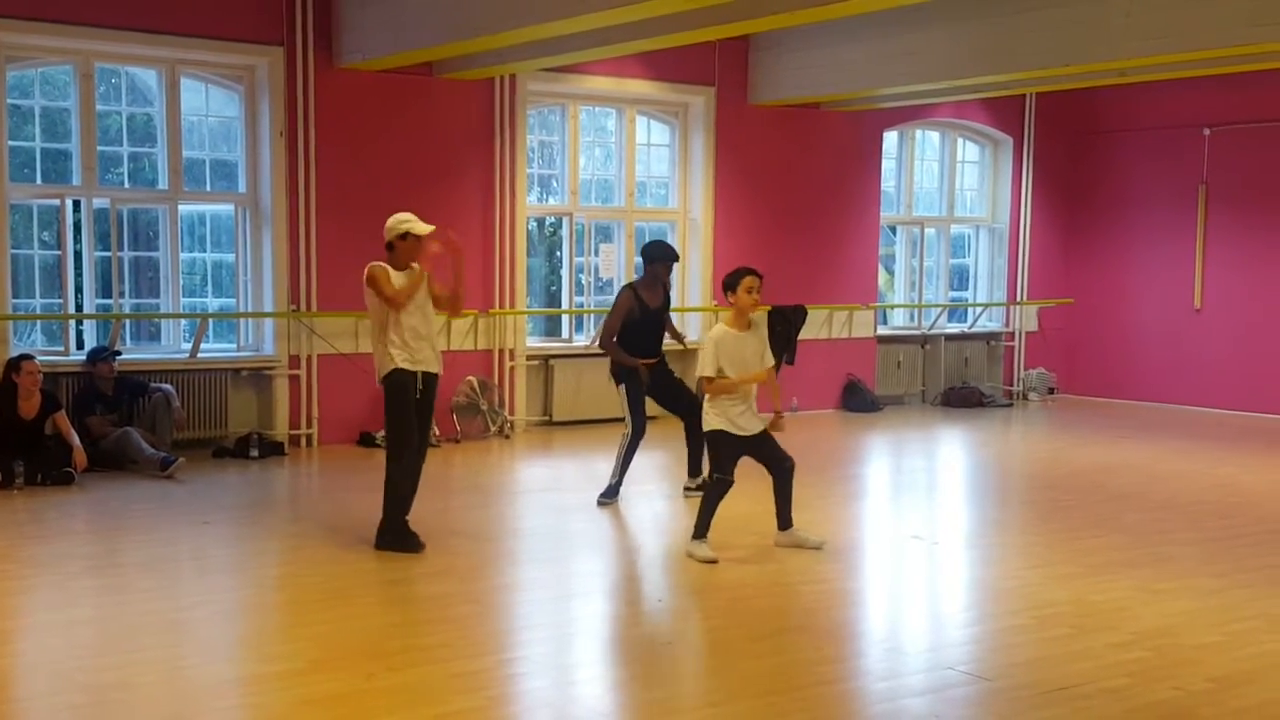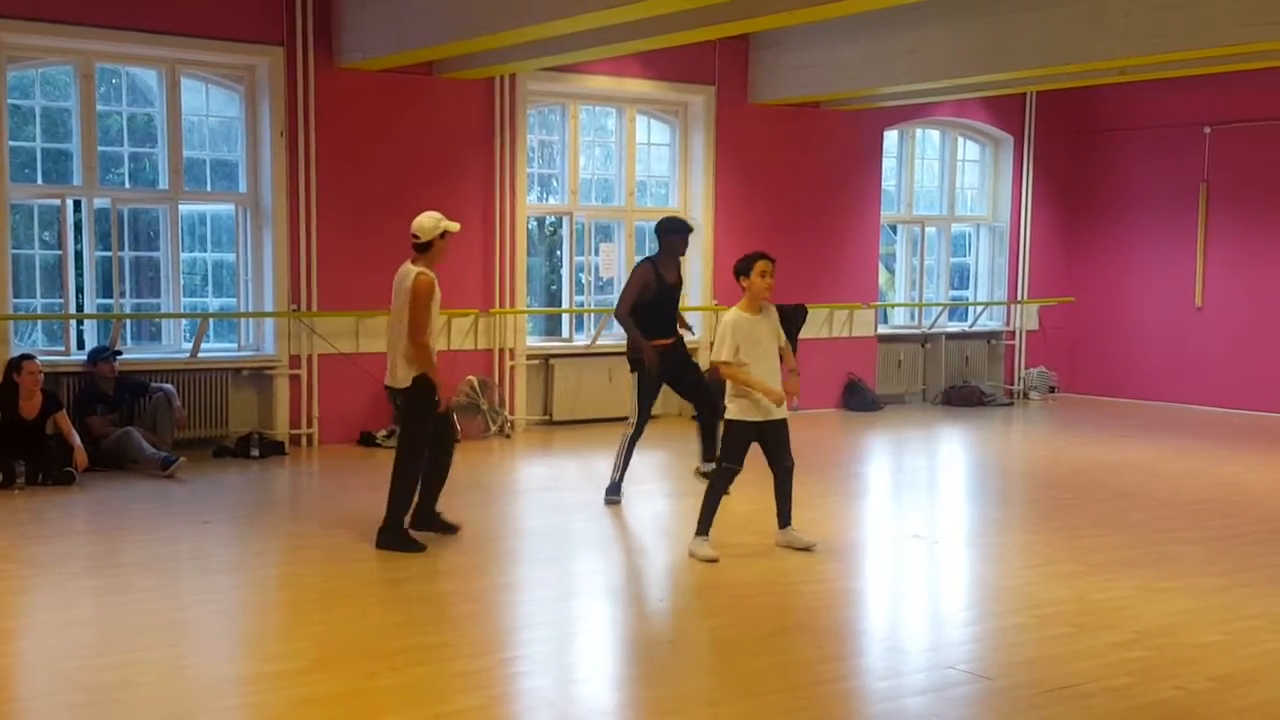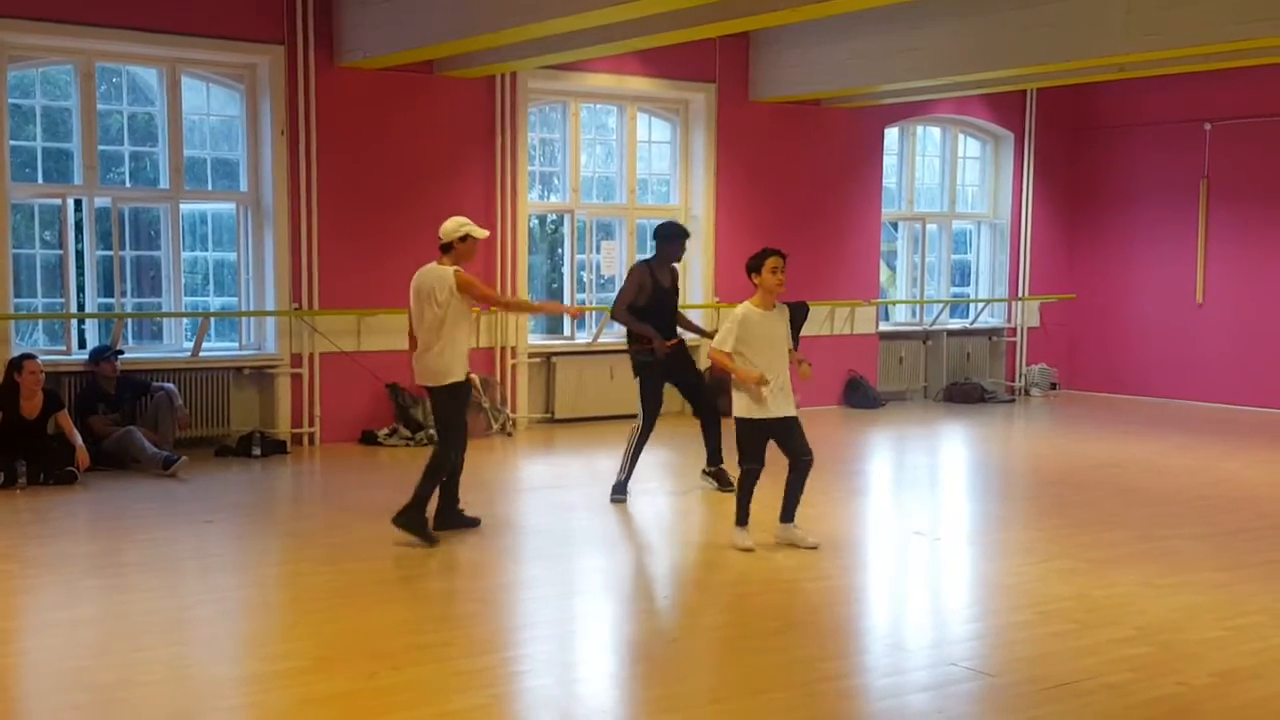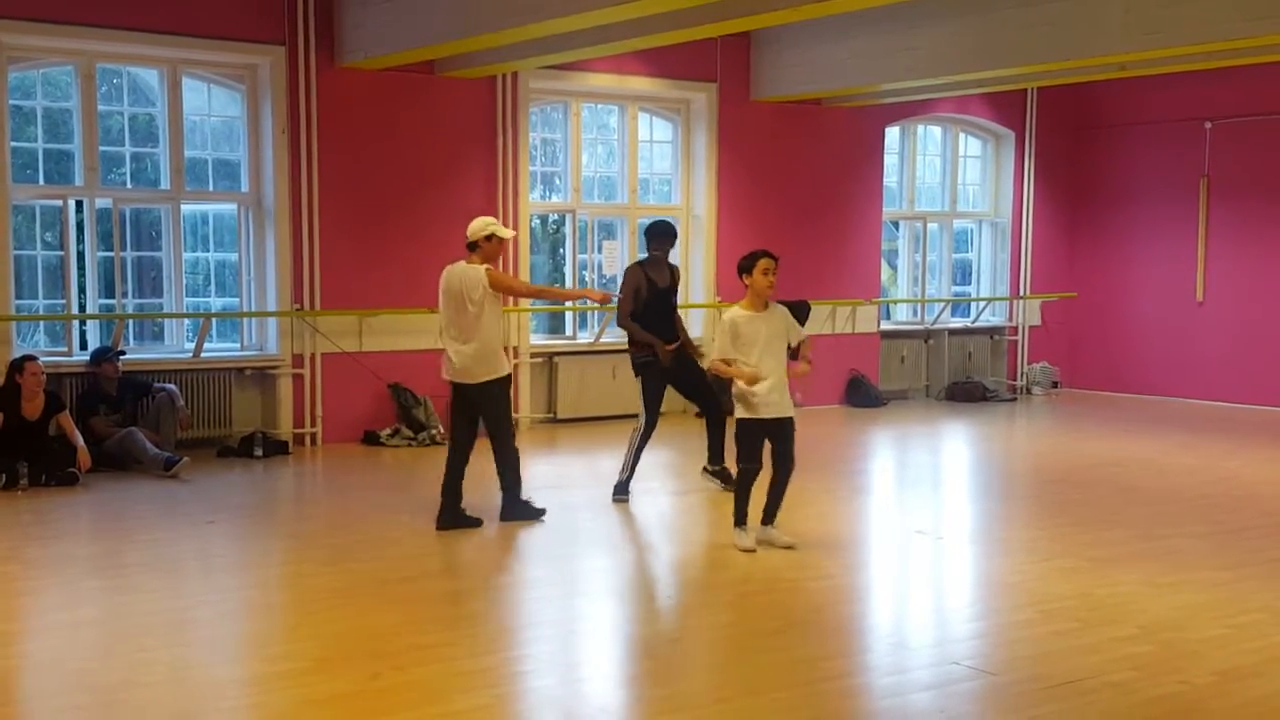
dt=0.4s
person 1, frame 1
left shoulder: (420, 273)
right shoulder: (378, 272)
left elbow: (454, 307)
right elbow: (397, 300)
left wrist: (457, 265)
right wrist: (427, 268)
left hip: (426, 369)
right hip: (397, 369)
left knee: (416, 449)
right knee: (403, 450)
left ankle: (397, 520)
right ankle: (390, 530)
person 1, frame 2
left shoulder: (409, 270)
right shoulder: (424, 280)
left elbow: (406, 326)
right elbow: (420, 338)
right wrist: (440, 384)
left hip: (418, 372)
right hip: (417, 374)
left knee: (443, 442)
right knee: (413, 452)
left ankle: (425, 512)
right ankle: (391, 529)
person 1, frame 3
left shoulder: (421, 276)
right shoulder: (457, 277)
left elbow: (414, 329)
right elbow: (507, 303)
left wrist: (420, 363)
right wrist: (557, 308)
left hip: (429, 371)
right hip: (451, 373)
left knee: (451, 442)
right knee: (452, 445)
left ankle: (448, 510)
right ankle: (413, 511)
person 1, frame 4
left shoulder: (449, 274)
right shoulder: (488, 276)
right elbow: (539, 292)
right wrist: (587, 294)
left hip: (458, 369)
right hip: (489, 370)
left knee: (461, 440)
right knee: (503, 438)
left ankle: (450, 510)
right ankle: (513, 502)
person 2, frame 1
left shoulder: (759, 331)
right shoulder: (716, 337)
left elbow: (769, 373)
right elbow: (709, 386)
left wrist: (777, 411)
right wrist: (748, 380)
left hip: (750, 421)
right hip: (721, 423)
left knee: (784, 466)
right knee: (721, 480)
left ankle: (786, 530)
right ankle: (697, 540)
person 2, frame 2
left shoulder: (771, 314)
right shoulder: (732, 321)
left elbow: (784, 348)
right elbow: (724, 368)
left wrist: (792, 374)
right wrist: (764, 388)
left hip: (774, 409)
right hip: (742, 409)
left knee: (784, 466)
right knee: (726, 471)
left ankle: (784, 529)
right ankle: (700, 538)
person 2, frame 3
left shoulder: (783, 313)
right shoulder: (742, 315)
right elbow: (715, 353)
left wrist: (802, 363)
right wrist: (744, 374)
left hip: (783, 405)
right hip: (750, 406)
left knee: (803, 459)
right knee: (752, 467)
left ankle: (787, 525)
right ankle: (741, 526)
person 2, frame 4
left shoulder: (781, 313)
right shoulder: (732, 319)
left elbow: (803, 341)
right elbow: (718, 363)
left wrist: (806, 361)
right wrist: (740, 375)
left hip: (781, 405)
right hip: (749, 407)
left knee: (785, 465)
right knee: (748, 469)
left ankle: (767, 526)
right ankle: (740, 527)
person 3, frame 1
left shoulder: (664, 287)
right shoulder: (628, 296)
right elbow: (605, 341)
left wrist: (675, 333)
right wrist: (636, 365)
left hip: (657, 366)
right hip: (629, 370)
left knee: (696, 414)
right knee: (636, 428)
left ankle: (694, 481)
right ankle: (613, 486)
person 3, frame 2
left shoulder: (675, 265)
right shoulder: (645, 270)
right elbow: (621, 311)
left wrist: (681, 321)
right wrist: (642, 345)
left hip: (674, 348)
right hip: (648, 352)
left knee: (707, 403)
right knee: (639, 418)
left ankle: (707, 465)
right ankle: (615, 483)
person 3, frame 3
left shoulder: (672, 273)
right shoulder: (640, 272)
right elbow: (618, 313)
left wrist: (700, 331)
right wrist: (650, 333)
left hip: (676, 351)
right hip: (647, 356)
left knee: (709, 405)
right knee: (646, 421)
left ankle: (713, 467)
right ankle: (621, 482)
person 3, frame 4
left shoulder: (672, 271)
right shoulder: (635, 273)
right elbow: (622, 319)
left wrist: (688, 343)
right wrist: (655, 343)
left hip: (676, 353)
right hip: (648, 356)
left knee: (714, 405)
right knee: (648, 420)
left ankle: (715, 466)
right ankle: (623, 482)
